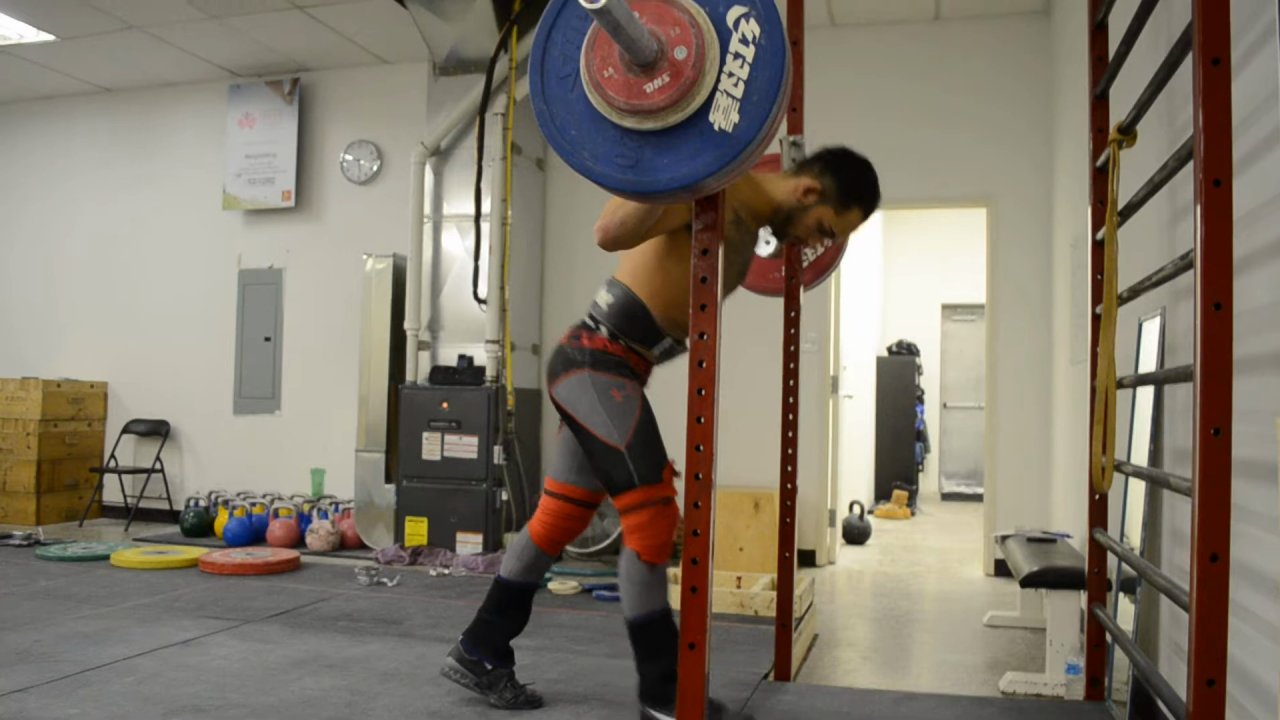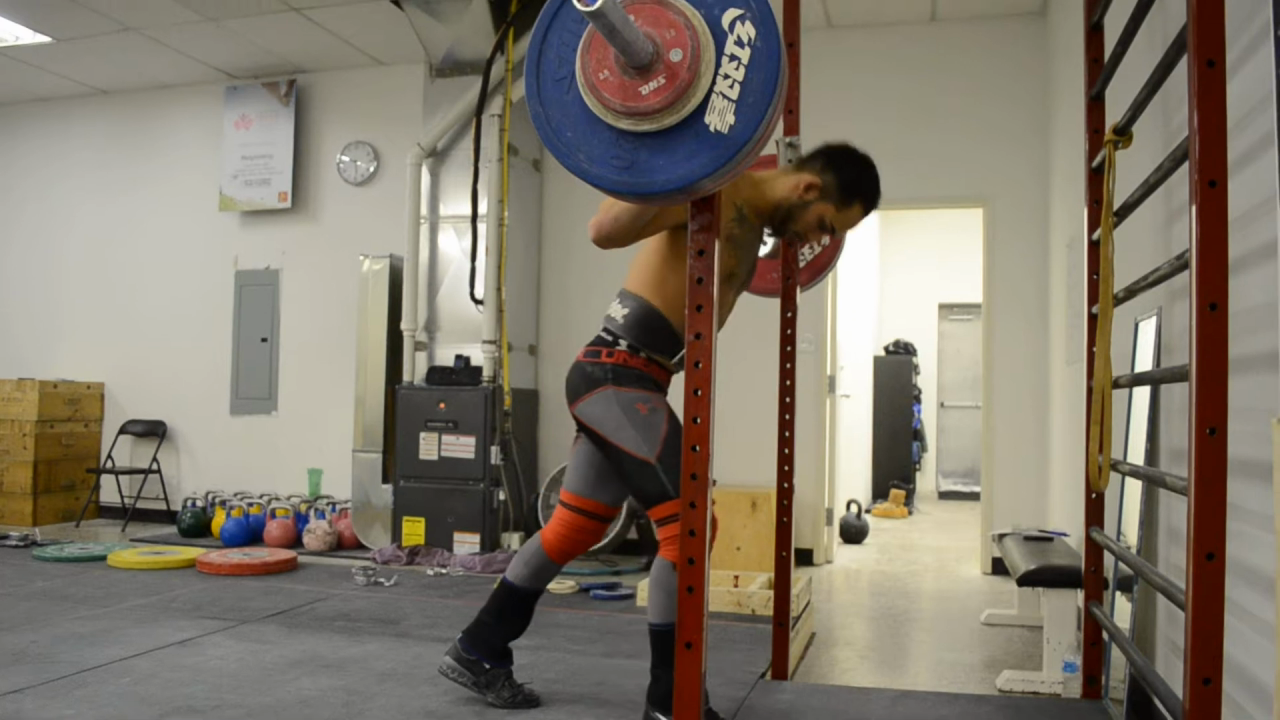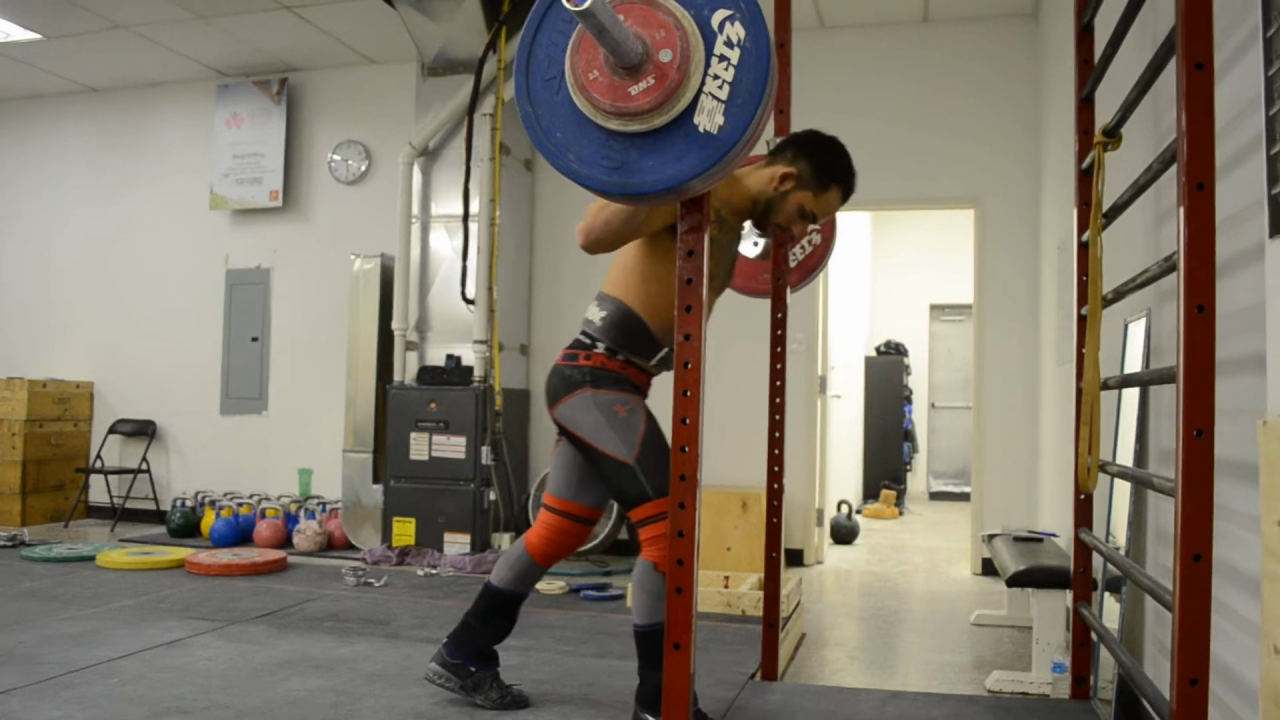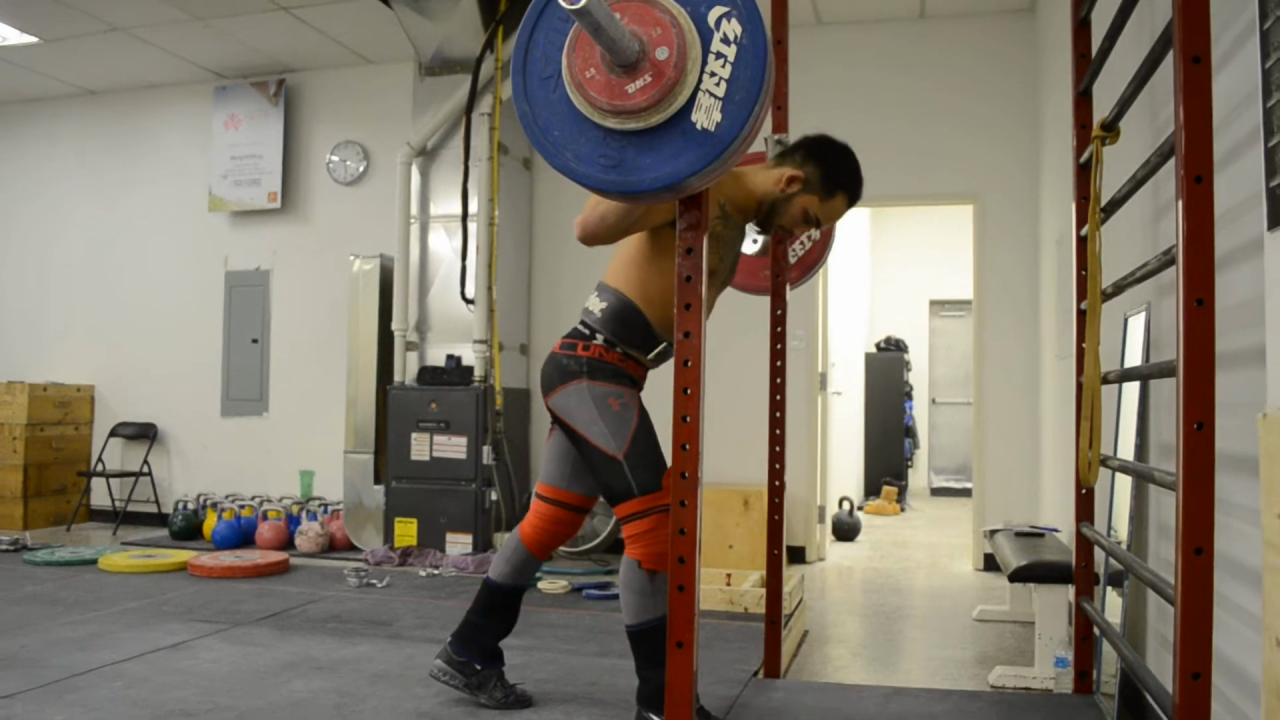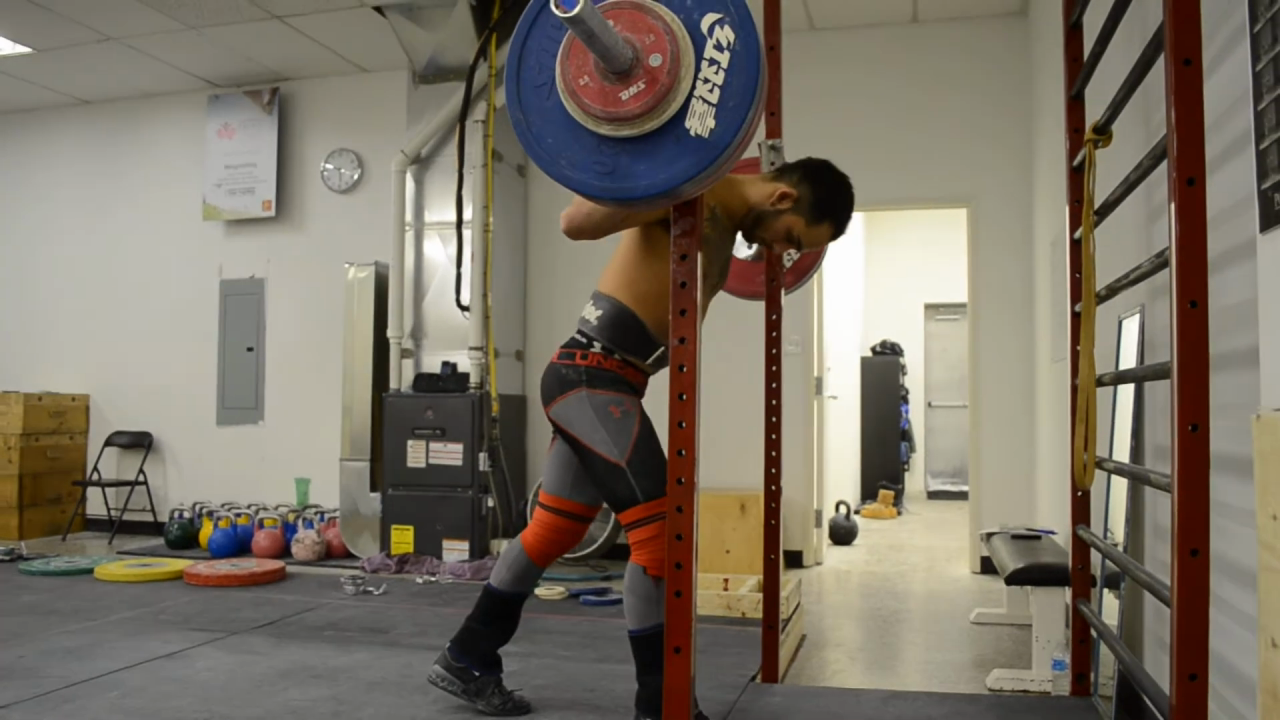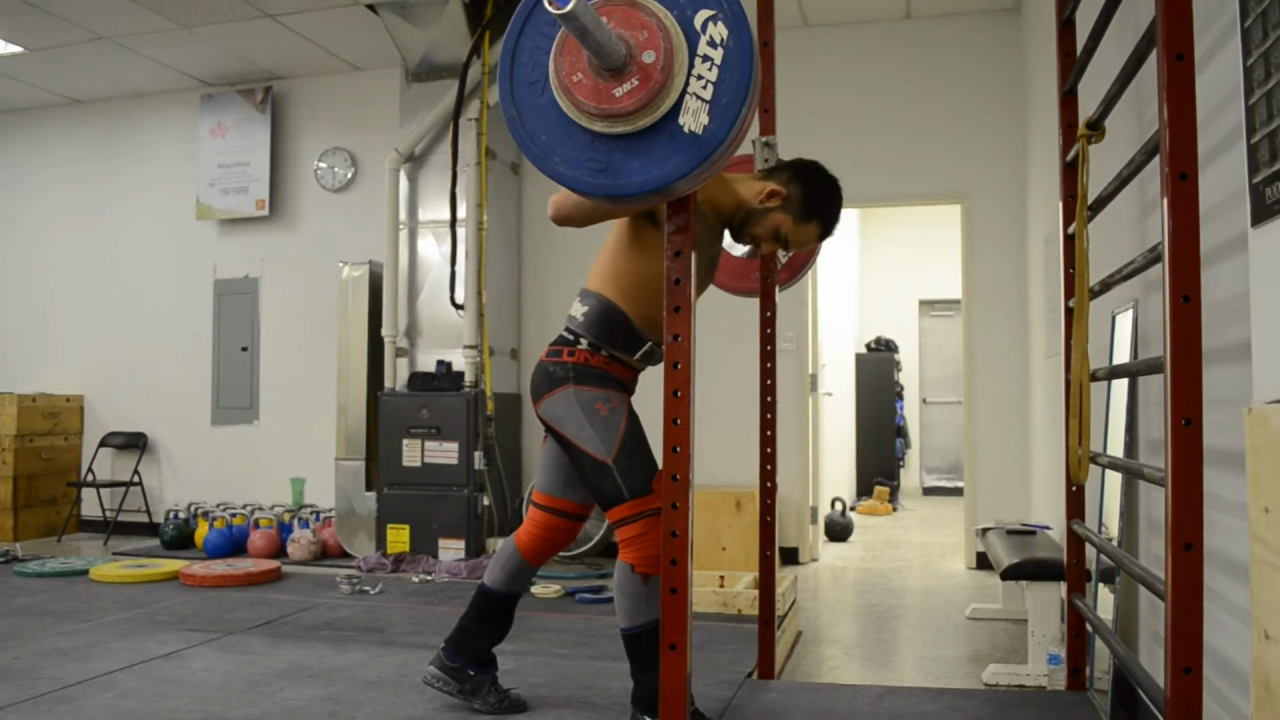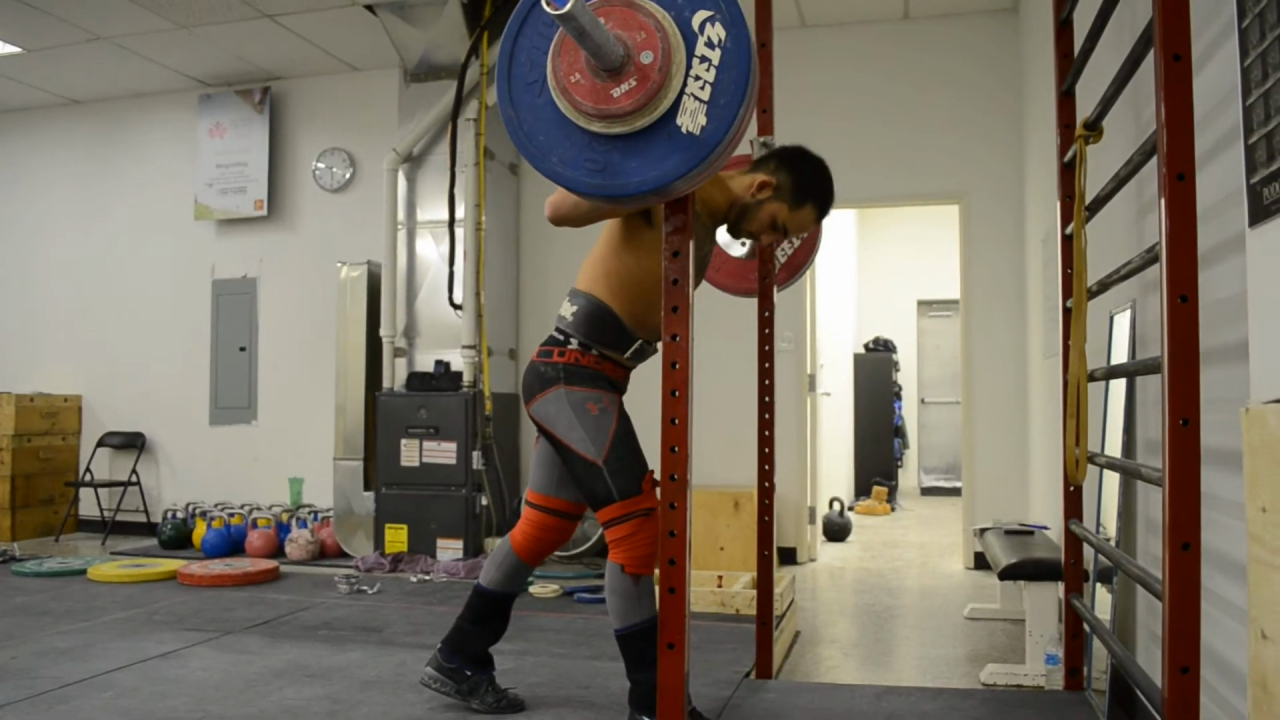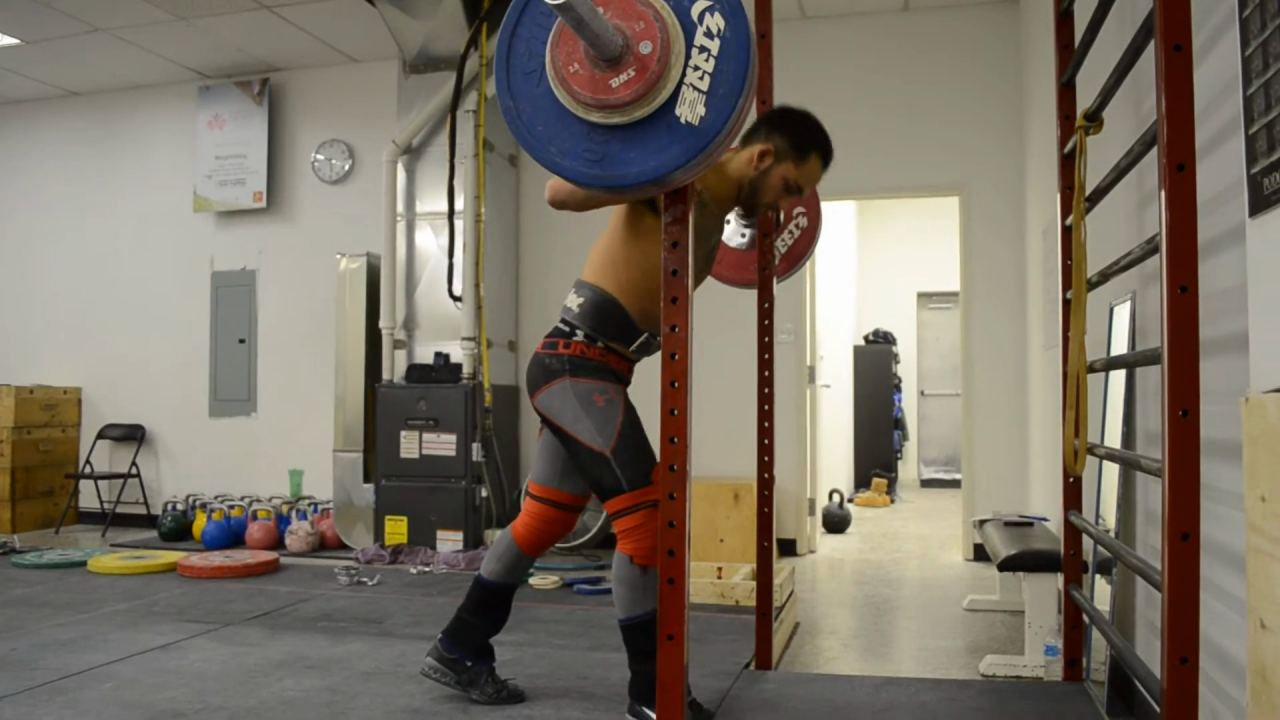
dt=0.2s
person 1, frame 1
left shoulder: (746, 218)
right elbow: (611, 232)
left hip: (605, 368)
right hip: (595, 362)
left knee: (560, 517)
right knee: (653, 515)
left ankle: (479, 653)
person 1, frame 2
left shoulder: (748, 216)
right shoulder: (714, 189)
right elbow: (606, 230)
left hip: (623, 378)
right hip: (615, 373)
left knee: (575, 526)
right knee: (685, 524)
left ankle: (477, 652)
person 1, frame 3
left shoulder: (727, 215)
right elbow: (593, 235)
left hip: (606, 381)
right hip: (596, 376)
left knee: (558, 530)
right knee: (669, 527)
left ankle: (463, 656)
person 1, frame 4
left shoulder: (732, 212)
right elbow: (591, 227)
left hip: (604, 374)
right hip: (591, 368)
left knee: (551, 521)
right knee: (655, 524)
left ankle: (468, 653)
person 1, frame 5
left shoulder: (722, 219)
right elbow: (576, 221)
left hip: (599, 380)
right hip: (591, 376)
left knee: (555, 528)
right knee: (658, 530)
left ankle: (467, 660)
person 1, frame 6
left shoulder: (712, 216)
right elbow: (563, 209)
left hip: (592, 377)
right hip: (580, 372)
left knee: (549, 527)
right knee: (647, 527)
left ankle: (461, 660)
person 1, frame 7
left shoulder: (703, 217)
right elbow: (560, 208)
left hip: (587, 377)
right hip: (570, 372)
left knee: (543, 528)
right knee: (636, 526)
left ankle: (458, 660)
person 1, frame 8
left shoulder: (714, 206)
right elbow: (560, 192)
left hip: (590, 369)
right hip: (576, 364)
left knee: (545, 518)
right knee: (645, 517)
left ankle: (459, 650)
